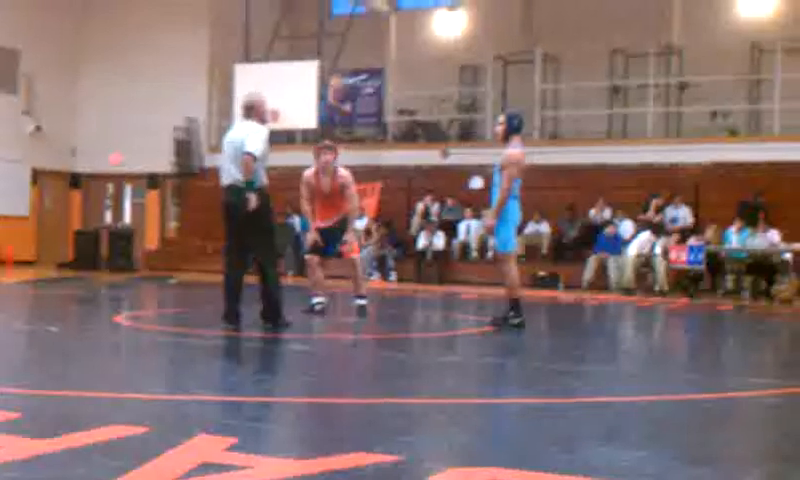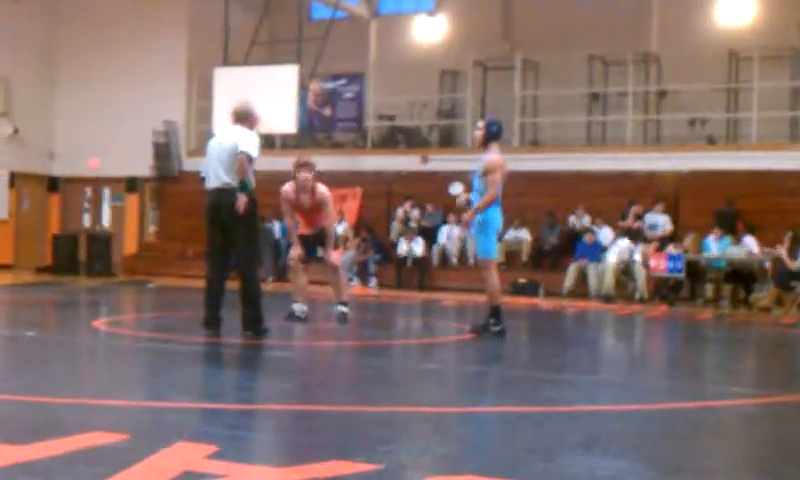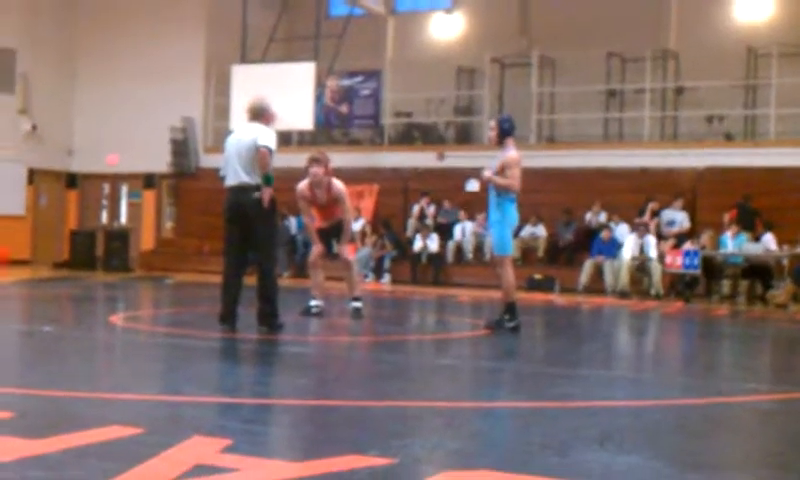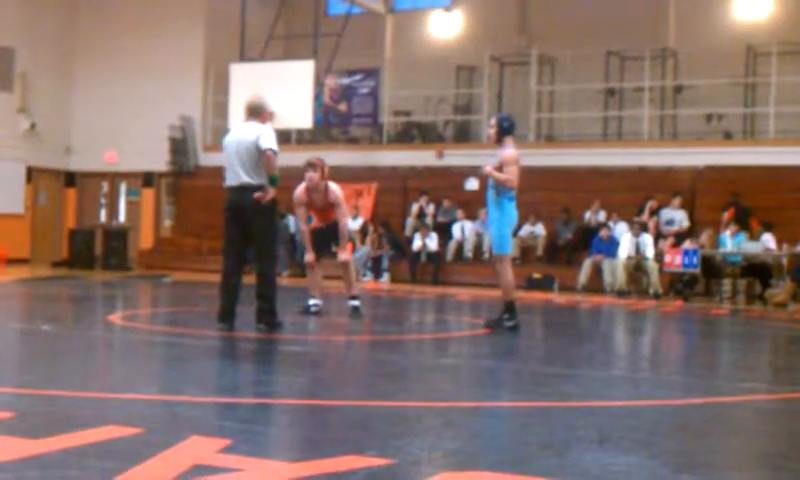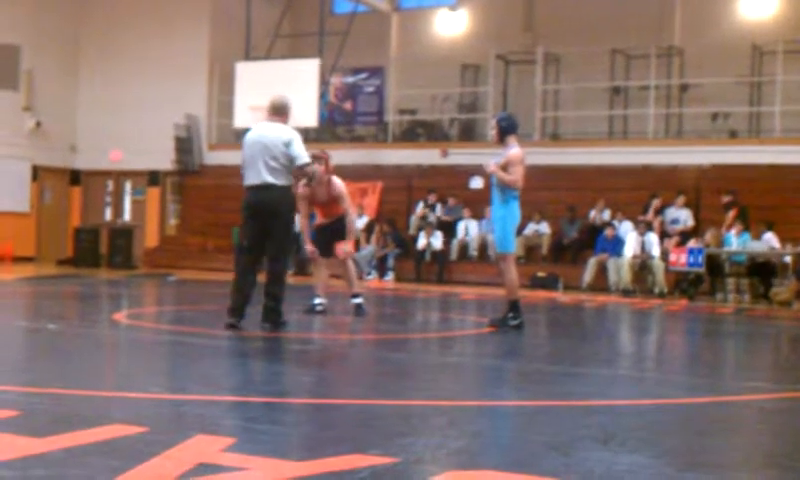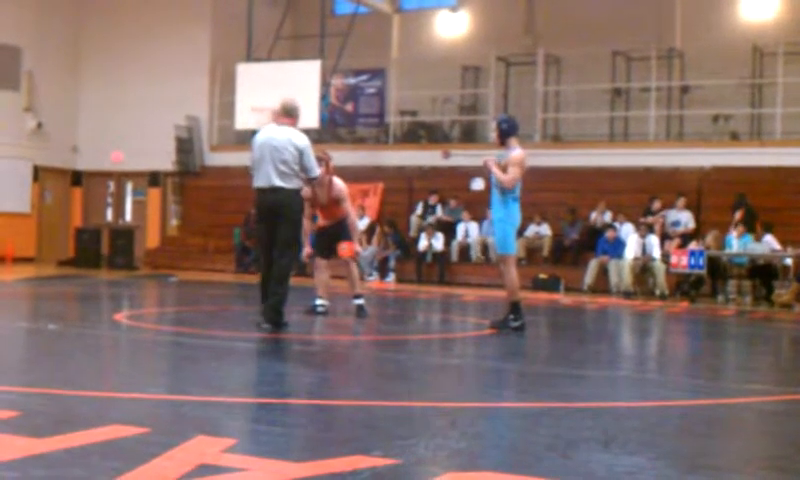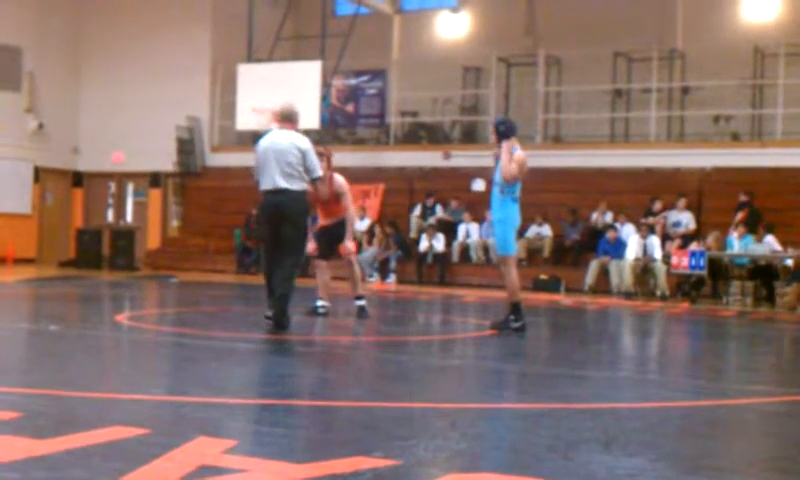
dt=0.5s
person 1, frame 1
left shoulder: (232, 131)
right shoulder: (258, 130)
left elbow: (225, 167)
right elbow: (248, 158)
left wrist: (238, 189)
right wrist: (251, 190)
left hip: (229, 195)
right hip: (251, 195)
left knee: (234, 258)
right knee: (265, 257)
left ankle: (231, 316)
right ankle: (272, 315)
person 1, frame 2
left shoulder: (216, 137)
right shoulder: (248, 135)
left elbow: (206, 174)
right elbow: (243, 158)
left wrist: (215, 189)
right wrist: (243, 191)
left hip: (214, 198)
right hip: (236, 200)
left knee: (216, 263)
right knee: (247, 262)
left ankle: (211, 322)
right ankle: (252, 323)
person 1, frame 3
left shoulder: (233, 135)
right shoulder: (265, 132)
left elbow: (225, 171)
right elbow: (263, 152)
right wrist: (267, 184)
left hip: (233, 196)
right hip: (256, 196)
left knee: (233, 259)
right knee: (265, 259)
left ankle: (227, 318)
right ankle: (267, 319)
person 1, frame 4
left shoulder: (230, 135)
right shoulder: (263, 131)
right elbow: (269, 154)
right wrist: (272, 184)
left hip: (233, 195)
right hip: (258, 197)
left knee: (232, 258)
right knee: (265, 258)
left ankle: (225, 316)
right ankle: (266, 317)
person 1, frame 5
left shoulder: (250, 134)
right shoulder: (289, 134)
left elbow: (245, 168)
right elbow: (306, 168)
right wrist: (295, 176)
left hip: (253, 194)
right hip: (279, 196)
left knee: (247, 254)
right knee: (278, 257)
left ankle: (235, 312)
right ankle: (271, 316)
person 1, frame 6
left shoulder: (259, 137)
right shoulder: (299, 138)
left elbow: (254, 169)
right elbow: (313, 176)
right wrist: (301, 181)
left hip: (263, 196)
right hip: (289, 198)
left knee: (267, 256)
right knee: (284, 257)
left ankle: (266, 312)
right ankle: (273, 316)
person 1, frame 7
left shoulder: (262, 142)
right shoulder: (301, 141)
left elbow: (257, 177)
right elbow: (315, 177)
left hip: (269, 200)
right hip: (294, 200)
left knee: (272, 257)
right knee: (291, 257)
left ankle: (277, 309)
right ankle: (277, 308)
person 2, frame 1
left shoulder: (512, 152)
right shoulder: (511, 152)
left elbow: (506, 189)
left wrist: (493, 216)
right wrist: (492, 212)
left hip: (505, 212)
right hip: (503, 211)
left knee: (507, 261)
right knee: (506, 261)
left ankle: (516, 313)
right ankle: (512, 311)
person 2, frame 2
left shoulder: (494, 158)
right shoulder: (487, 158)
left elbow: (494, 193)
left wrist: (472, 213)
right wrist: (469, 197)
left hip: (487, 218)
right hip: (482, 218)
left knee: (489, 267)
right knee: (486, 268)
left ankle: (497, 320)
right ankle: (493, 318)
person 2, frame 3
left shoulder: (511, 156)
right shoulder: (504, 155)
left elbow: (514, 186)
left wrist: (491, 178)
right wrist: (491, 178)
left hip: (503, 214)
right hip: (498, 213)
left knee: (504, 263)
right knee: (501, 264)
left ankle: (511, 316)
right ankle: (508, 314)
person 2, frame 4
left shoulder: (509, 153)
right shoulder: (503, 153)
left elbow: (512, 182)
left wrist: (491, 172)
right wrist: (491, 173)
left hip: (503, 212)
right hip: (497, 211)
left knee: (503, 262)
right knee: (500, 263)
left ankle: (510, 315)
right ankle: (508, 313)
person 2, frame 5
left shoulder: (514, 153)
right shoulder: (508, 152)
left elbow: (517, 183)
left wrist: (495, 172)
right wrist: (495, 172)
left hip: (506, 211)
right hip: (501, 210)
left knee: (507, 261)
right knee: (504, 261)
left ankle: (515, 313)
right ankle: (512, 311)
person 2, frame 6
left shoulder: (516, 154)
right shoulder: (508, 154)
left elbow: (509, 183)
left wrist: (492, 167)
right wrist: (493, 167)
left hip: (506, 212)
right hip: (501, 212)
left knee: (508, 263)
right knee: (505, 263)
left ankle: (516, 316)
right ankle: (513, 313)
person 2, frame 7
left shoulder: (517, 155)
right shoulder: (509, 153)
left elbow: (507, 176)
right elbow: (501, 178)
left wrist: (505, 152)
right wrist: (500, 156)
left hip: (506, 214)
right hip: (500, 213)
left knee: (508, 264)
right knee: (505, 264)
left ankle: (516, 316)
right ankle: (513, 314)
person 3, frame 1
left shoulder: (344, 175)
right shoulder: (308, 176)
left elbow: (354, 204)
right elbow: (305, 203)
left wrist: (350, 231)
right wrist: (311, 229)
left hip: (341, 221)
right hip: (321, 223)
left knee: (353, 258)
right knee: (311, 260)
left ankle: (361, 299)
right ankle: (318, 300)
person 3, frame 2
left shoulder: (323, 192)
right shoulder: (286, 191)
left elbow: (330, 222)
right elbow: (289, 220)
left wrist: (330, 249)
right wrist: (296, 245)
left hip: (323, 230)
right hip: (305, 230)
left knee: (334, 264)
right knee: (294, 263)
left ankle: (342, 307)
right ankle: (300, 306)
person 3, frame 3
left shoulder: (338, 187)
right shoulder: (302, 189)
left elbow: (347, 216)
right elbow: (307, 217)
left wrist: (344, 243)
right wrist: (316, 242)
left hip: (340, 223)
right hip: (321, 224)
left knee: (348, 259)
right knee: (313, 260)
left ankle: (356, 302)
right ankle: (316, 302)
person 3, frame 4
left shoulder: (334, 191)
right shoulder: (299, 194)
left elbow: (343, 221)
right elbow: (302, 224)
left wrist: (344, 250)
right wrist: (308, 251)
left hip: (336, 224)
right hip: (319, 225)
left knee: (345, 260)
right knee: (311, 260)
left ankle: (354, 301)
right ankle: (315, 301)
person 3, frame 5
left shoulder: (337, 185)
right shoulder: (303, 188)
left elbow: (350, 213)
right elbow: (303, 217)
left wrist: (349, 242)
right wrist: (307, 243)
left hip: (341, 221)
right hip: (323, 223)
left knee: (344, 256)
right knee: (318, 259)
left ankle: (357, 299)
right ankle: (320, 301)
person 3, frame 6
left shoulder: (338, 186)
right shoulder: (307, 190)
left elbow: (350, 215)
right elbow: (306, 218)
left wrist: (356, 243)
right wrist: (306, 246)
left hip: (342, 223)
right hip: (324, 225)
left knee: (348, 258)
right knee: (319, 262)
left ankle: (359, 301)
right ankle: (321, 302)
person 3, frame 7
left shoulder: (338, 182)
left elbow: (350, 210)
left wrist: (349, 238)
right wrist: (310, 240)
left hip: (342, 222)
right hip: (324, 225)
left knee: (350, 258)
right knee: (320, 263)
left ankle: (360, 302)
right ankle: (322, 303)
